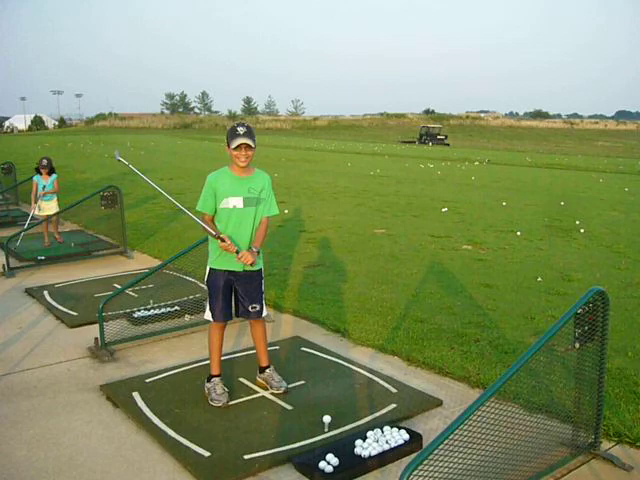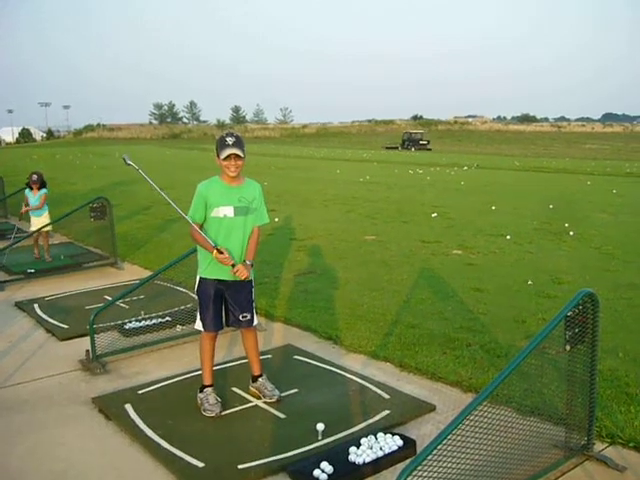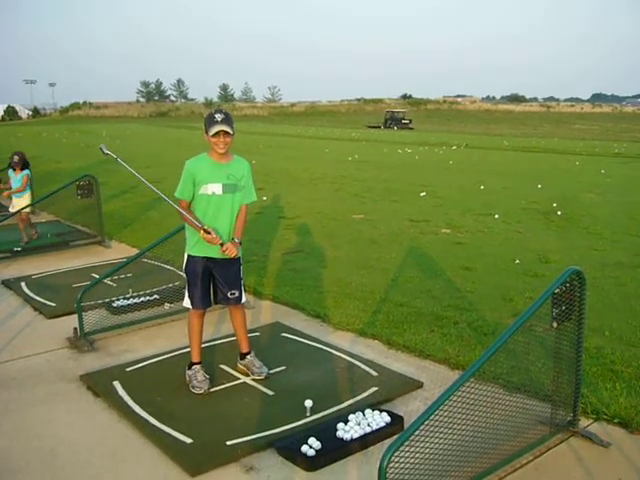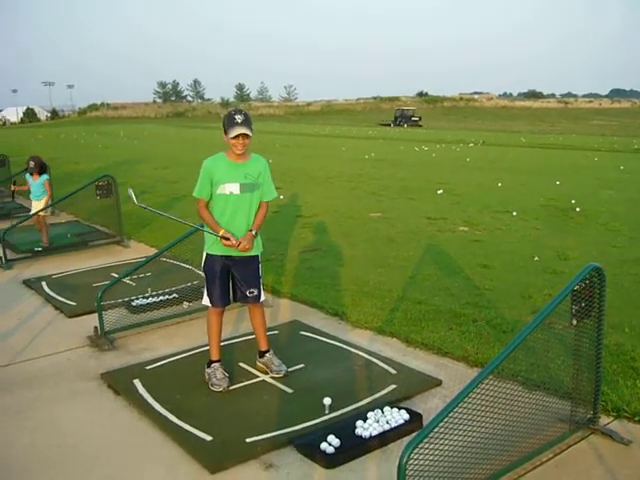
dt=0.4s
person 1, frame 1
left shoulder: (263, 180)
right shoulder: (215, 180)
left elbow: (264, 220)
right elbow: (206, 220)
left wrist: (254, 249)
right wrist: (220, 239)
left hip: (251, 263)
right hip: (220, 264)
left knee: (257, 317)
right knee: (218, 320)
left ankle: (265, 371)
right ankle: (214, 379)
person 1, frame 2
left shoulder: (254, 189)
right shoulder: (205, 189)
left elbow: (255, 230)
right elbow: (194, 230)
left wrist: (247, 263)
right wrist: (214, 250)
left hip: (241, 273)
right hip: (210, 273)
left knee: (248, 326)
right knee: (209, 330)
left ankle: (257, 380)
right ankle: (206, 389)
person 1, frame 3
left shoulder: (242, 167)
right shoulder: (194, 166)
left elbow: (243, 208)
right elbow: (183, 207)
left wrist: (236, 241)
right wrist: (202, 230)
left hip: (229, 250)
right hip: (198, 251)
left knee: (236, 303)
right knee: (198, 307)
left ankle: (245, 356)
right ankle: (195, 366)
person 1, frame 4
left shoulder: (260, 165)
right shoulder: (211, 166)
left elbow: (264, 205)
right elbow: (201, 207)
left wrist: (252, 234)
right wrist: (222, 232)
left hip: (249, 249)
right hip: (216, 249)
left knee: (255, 301)
right knee: (216, 306)
left ankle: (264, 355)
right ankle: (214, 364)
